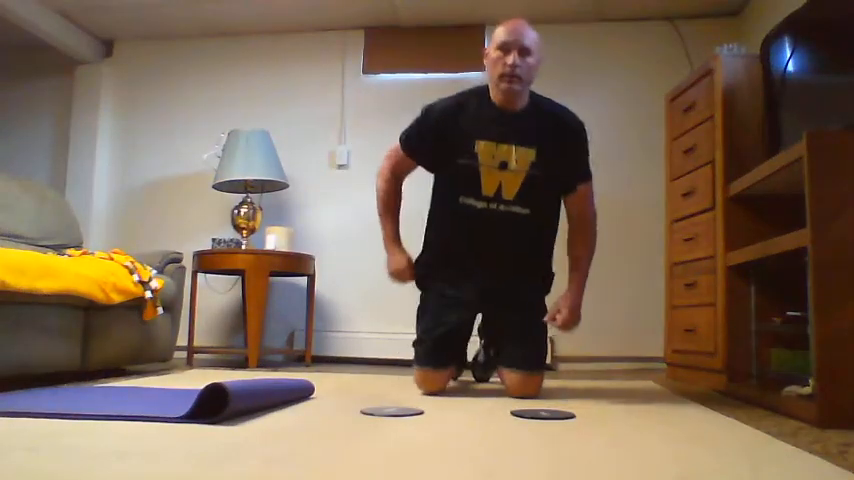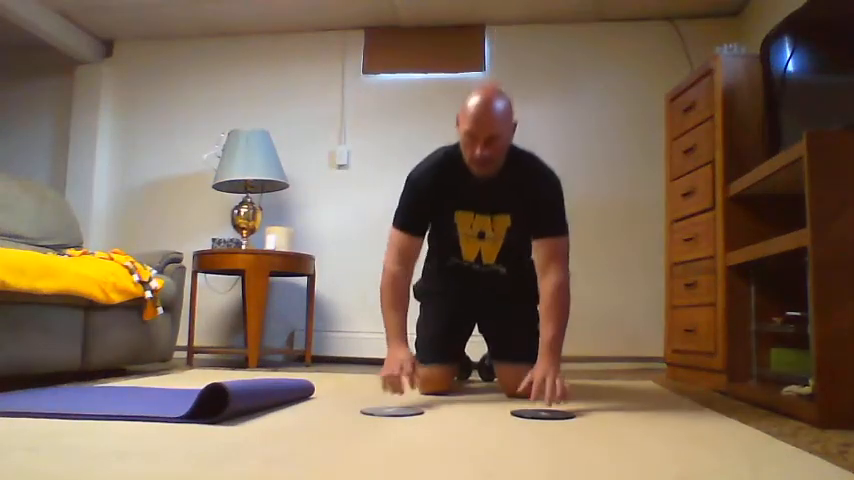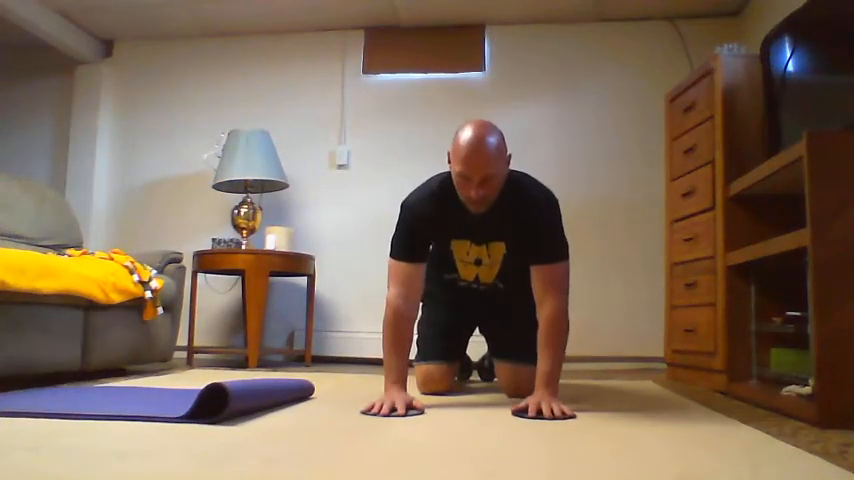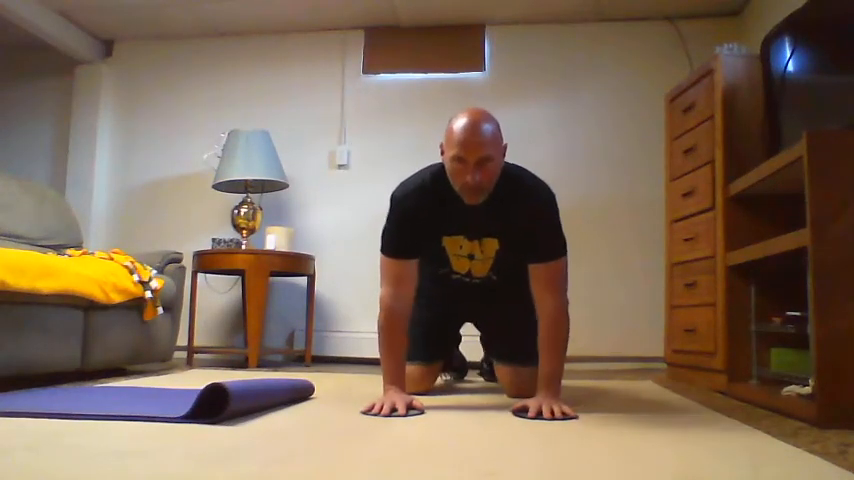
dt=0.5s
person 1, frame 1
left shoulder: (563, 127)
right shoulder: (446, 115)
left elbow: (582, 215)
right elbow: (390, 171)
left wrist: (574, 292)
right wrist: (393, 247)
left hip: (521, 278)
right hip: (449, 271)
left knee: (524, 388)
right knee: (431, 384)
left ankle: (491, 353)
right ankle: (458, 358)
person 1, frame 2
left shoulder: (539, 181)
right shoulder: (428, 176)
left elbow: (553, 273)
right elbow: (397, 265)
left wrist: (549, 360)
right wrist: (397, 345)
left hip: (510, 288)
right hip: (446, 285)
left knee: (521, 385)
right knee: (431, 382)
left ankle: (496, 356)
right ankle: (458, 361)
person 1, frame 3
left shoulder: (538, 204)
right shoulder: (421, 204)
left elbow: (552, 301)
right elbow: (401, 298)
left wrist: (545, 390)
right wrist: (394, 386)
left hip: (512, 294)
right hip: (447, 292)
left knee: (522, 385)
right knee: (432, 382)
left ankle: (495, 360)
right ankle: (458, 359)
person 1, frame 4
left shoulder: (533, 198)
right shoulder: (411, 197)
left elbow: (551, 299)
right elbow: (396, 296)
left wrist: (548, 391)
right wrist: (393, 387)
left hip: (506, 288)
right hip: (438, 286)
left knee: (524, 387)
right knee: (414, 382)
left ankle: (495, 357)
right ankle: (447, 352)
